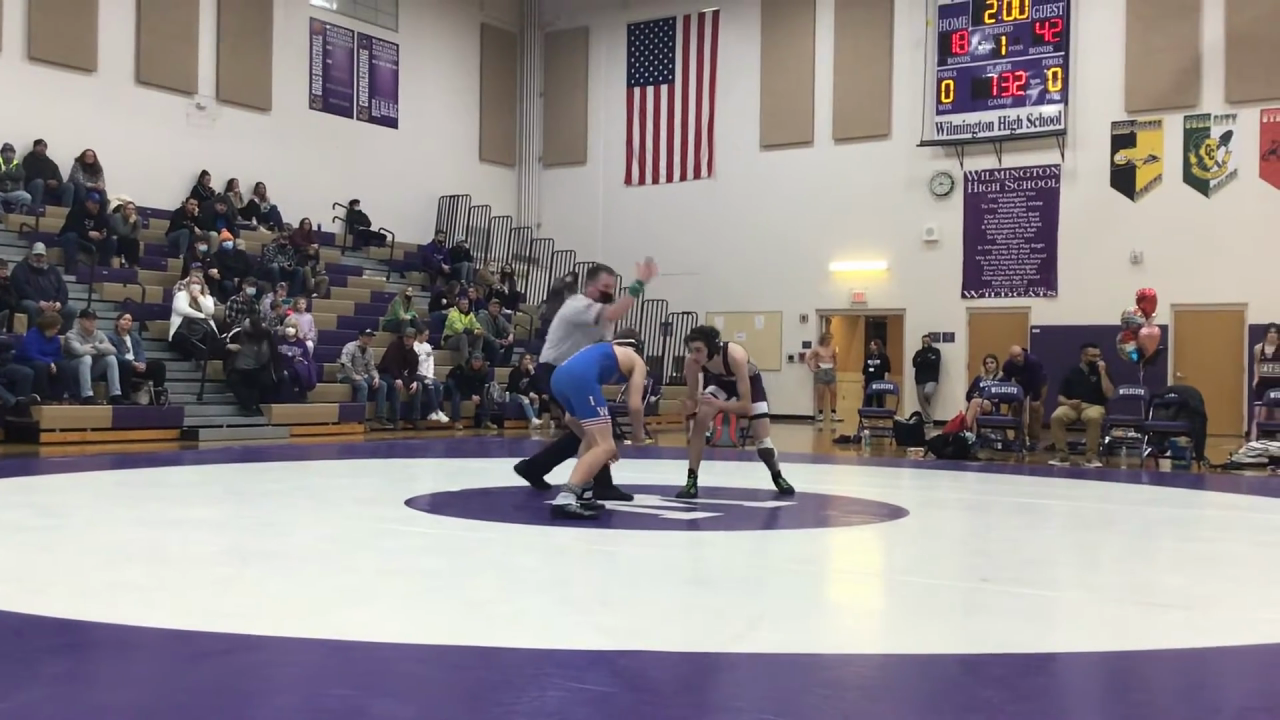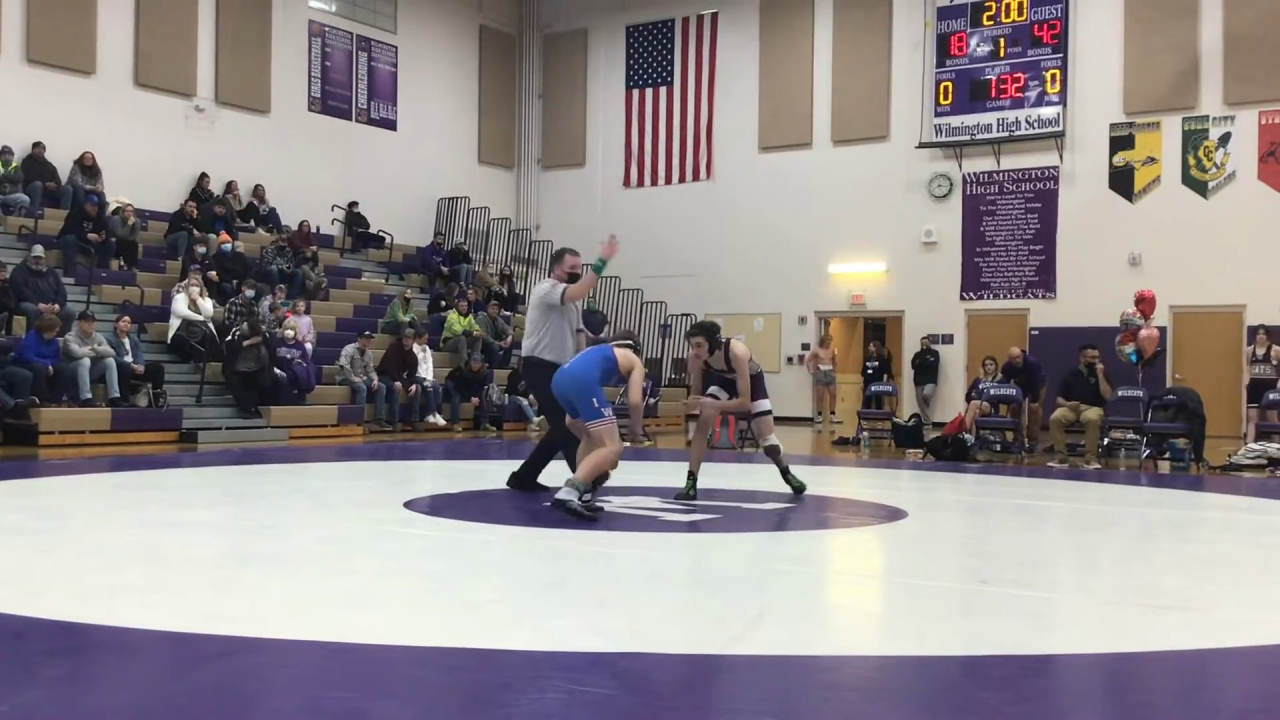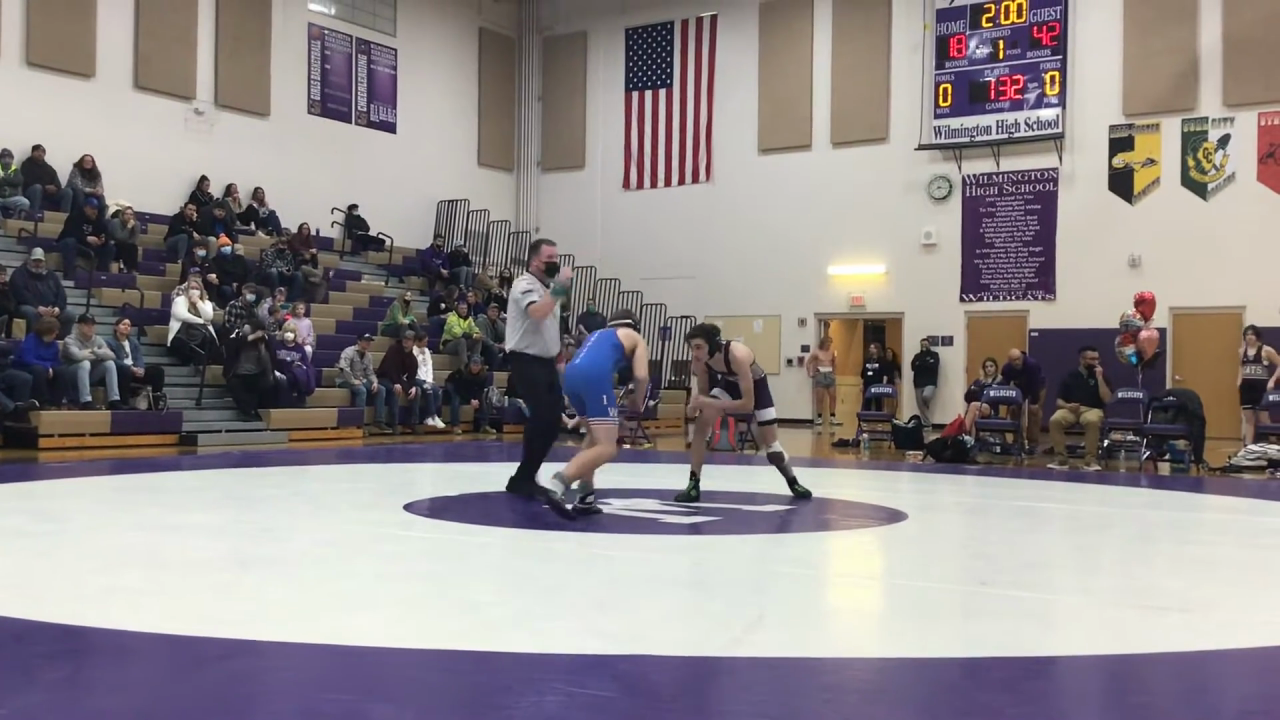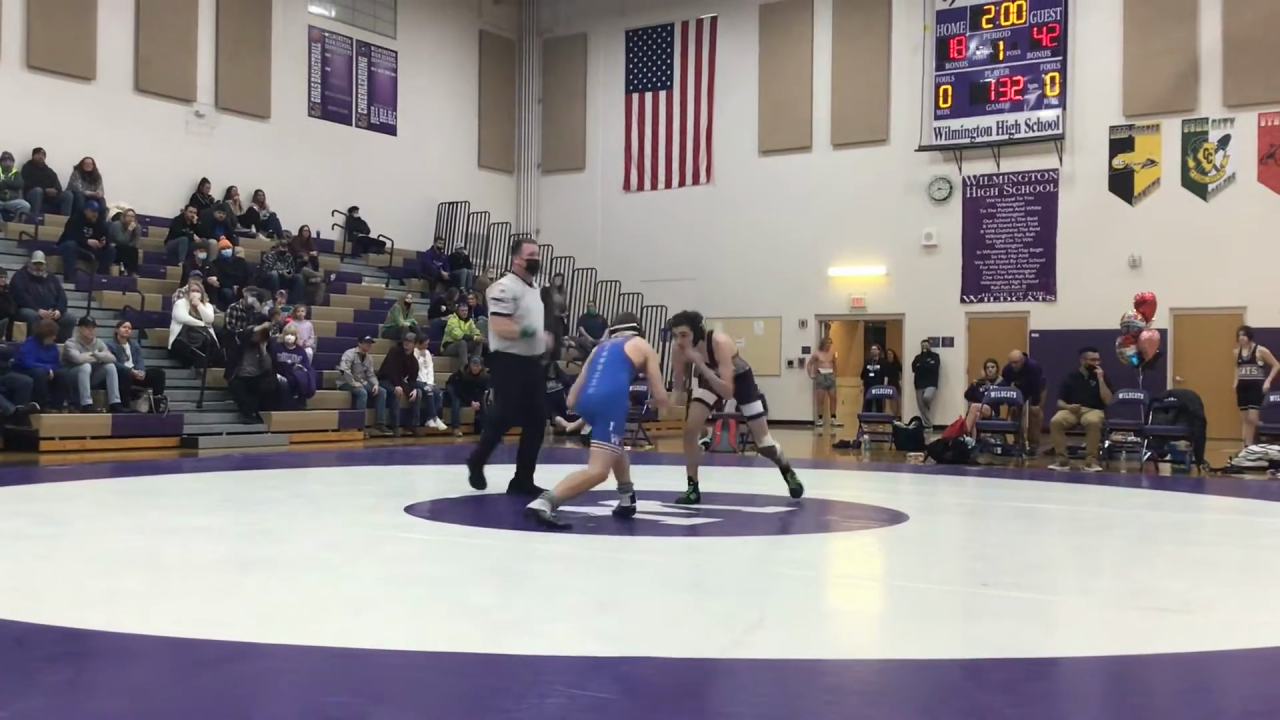
dt=0.2s
person 1, frame 1
left shoulder: (600, 311)
right shoulder: (578, 306)
right elbow: (614, 315)
right wrist: (639, 284)
right hip: (554, 373)
left ankle: (532, 467)
right ankle: (601, 485)
person 1, frame 2
left shoulder: (571, 294)
right shoulder: (547, 289)
left elbow: (578, 335)
right elbow: (579, 293)
right wrist: (602, 260)
left hip: (559, 368)
right hip: (539, 367)
left knee: (561, 423)
right knee: (564, 420)
left ankle: (524, 477)
person 1, frame 3
left shoulder: (551, 287)
right shoulder: (524, 286)
right elbow: (539, 313)
left wrist: (559, 360)
right wrist: (561, 286)
left hip: (547, 363)
right hip: (525, 361)
left knee: (552, 421)
right knee: (541, 416)
left ankle: (525, 478)
right ankle: (525, 477)
person 1, frame 4
left shoulder: (533, 288)
right shoulder: (505, 287)
right elbow: (499, 326)
right wrist: (533, 334)
left hip: (531, 362)
right hip: (508, 361)
left knee: (536, 423)
right knee: (503, 418)
left ankle: (523, 481)
right ankle: (476, 464)
person 2, frame 1
left shoulder: (599, 351)
right shoulder: (636, 360)
right elbow: (635, 405)
right wrist: (638, 433)
left hip: (559, 377)
right hip: (580, 379)
left knee: (593, 436)
right knee: (605, 446)
left ankle: (583, 495)
right ankle: (565, 499)
person 2, frame 2
left shoulder: (596, 351)
right shoulder: (634, 360)
right elbow: (634, 400)
right wrist: (636, 429)
left hip: (560, 379)
right hip: (582, 382)
left knee: (592, 438)
right knee: (613, 448)
left ankle: (583, 497)
right ankle: (568, 493)
person 2, frame 3
left shoulder: (596, 335)
right shoulder: (636, 337)
right elbow: (641, 375)
right wrist: (637, 400)
left hip: (571, 376)
right hip: (596, 377)
left knee: (596, 436)
right knee: (607, 449)
left ankle: (585, 498)
right ankle: (555, 485)
person 2, frame 4
left shoulder: (598, 350)
right shoulder: (642, 346)
left elbow: (572, 400)
right elbow: (660, 397)
right wrist: (664, 402)
left hip: (585, 402)
right hip: (611, 401)
left knee: (614, 446)
right knee: (598, 472)
left ankle: (626, 499)
right ankle: (544, 504)
person 3, frame 1
left shoulder: (735, 356)
right shoulder: (691, 362)
left elbow: (745, 405)
right elbow: (693, 398)
left wrist: (717, 404)
right wrist: (689, 405)
left hip: (750, 381)
right hip: (722, 381)
left knee: (763, 443)
right knee: (700, 422)
left ankle: (777, 477)
right ankle: (691, 481)
person 3, frame 2
left shoulder: (736, 352)
right shoulder: (694, 357)
left elbow: (745, 402)
right elbow: (696, 391)
left wrist: (712, 404)
right wrist: (693, 403)
left hip: (752, 380)
right hip: (724, 380)
left knee: (768, 440)
right knee: (702, 424)
left ankle: (786, 472)
right ankle: (690, 484)
person 3, frame 3
left shoulder: (737, 355)
right shoulder: (699, 359)
left elbow: (749, 404)
right elbow: (702, 389)
left wrist: (712, 404)
right wrist: (696, 404)
left hip: (755, 385)
right hip: (728, 384)
left knee: (771, 447)
right knee: (701, 425)
left ankle: (792, 482)
right ankle: (694, 485)
person 3, frame 4
left shoulder: (720, 343)
right shoulder: (678, 349)
left elbow: (727, 391)
right elbow: (678, 384)
left wrist: (701, 367)
left hip: (740, 379)
right hip: (710, 379)
left knee: (765, 444)
right knee: (690, 430)
left ankle: (788, 471)
right ankle: (693, 488)
